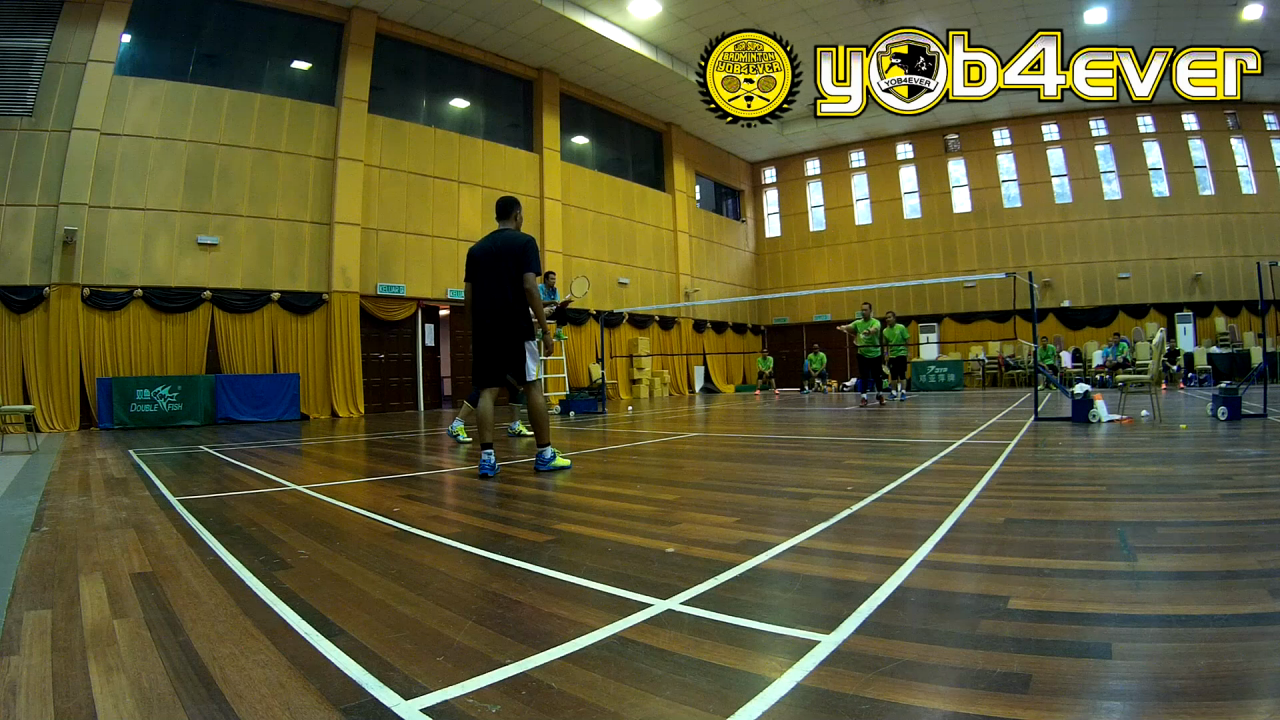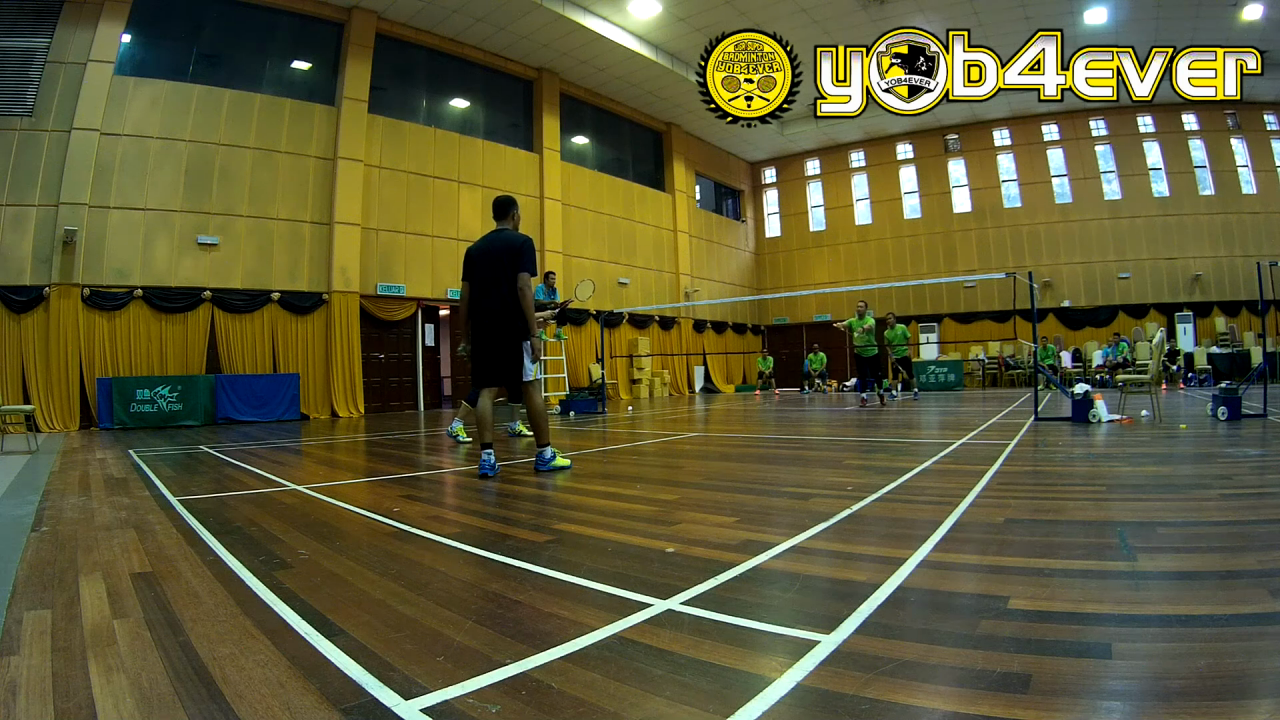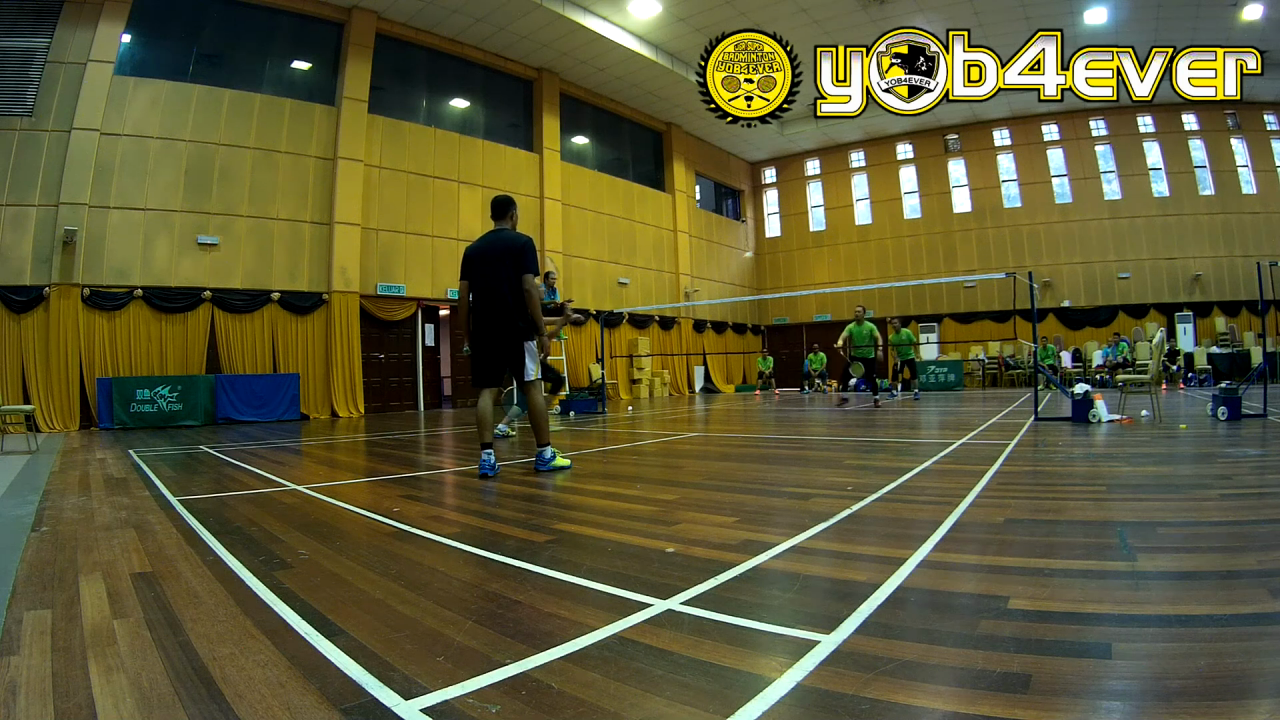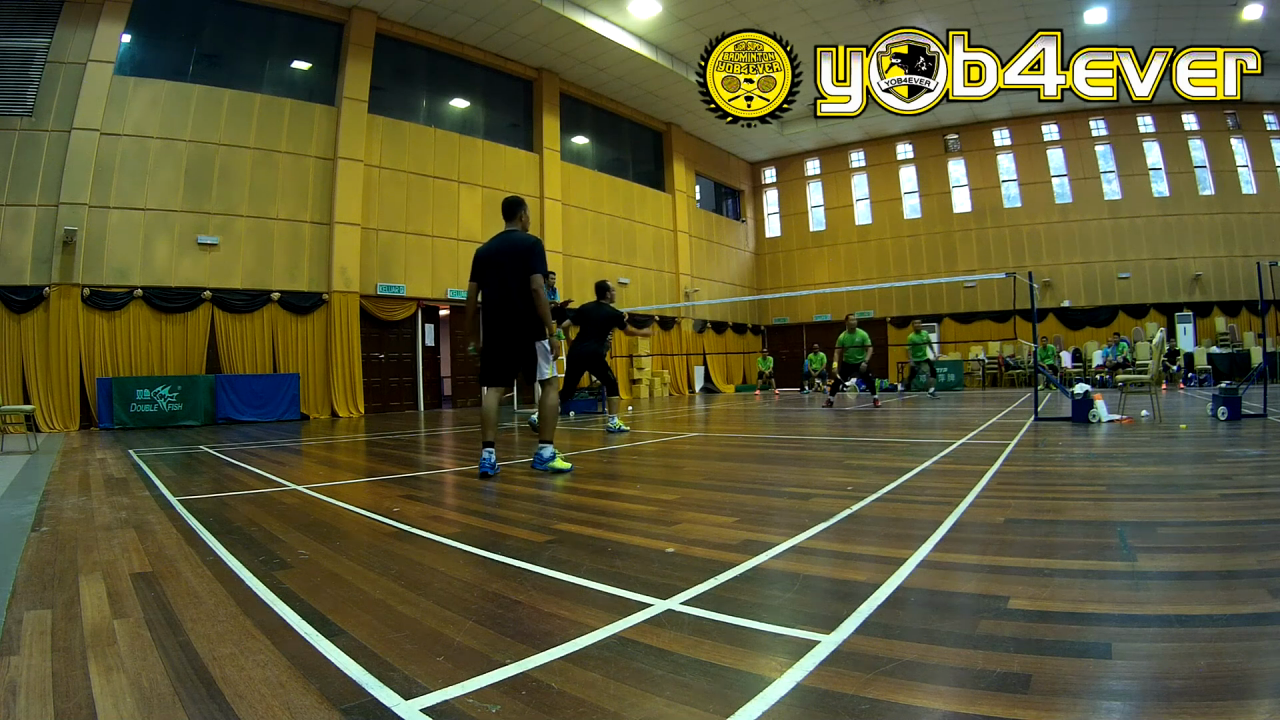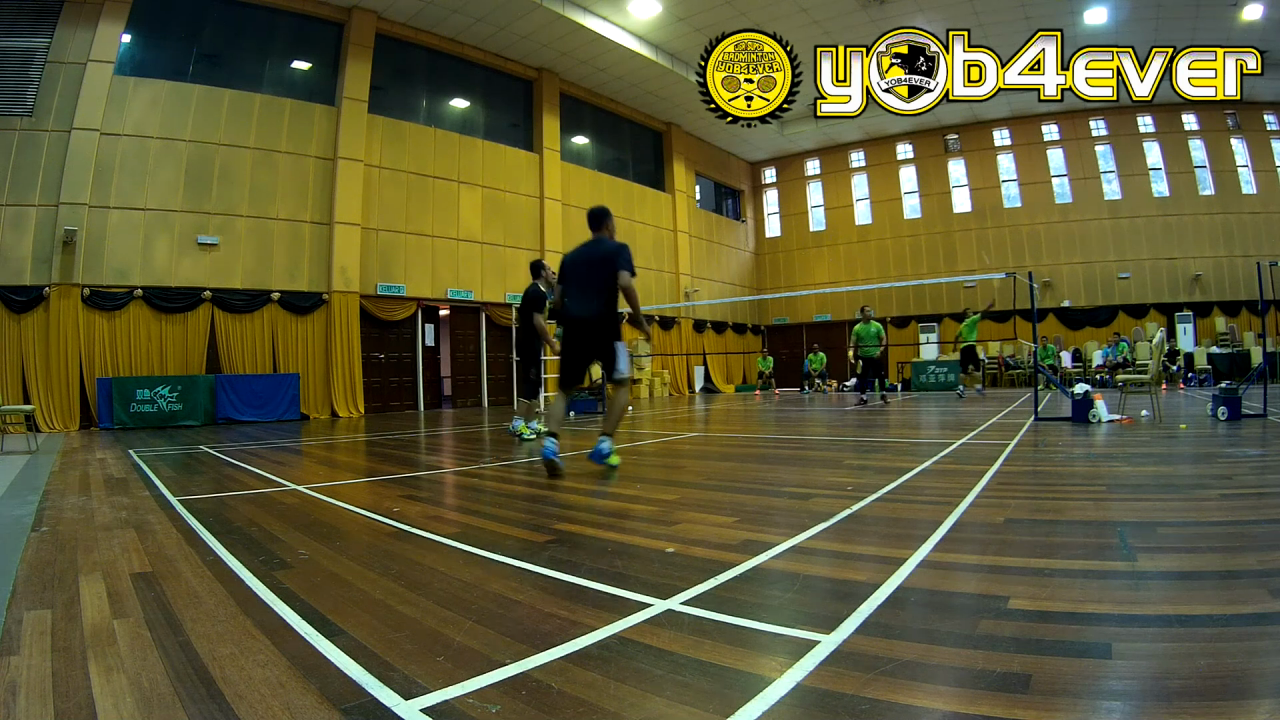
dt=0.7s
person 1, frame 1
left shoulder: (476, 249)
right shoulder: (524, 242)
left elbow: (469, 297)
right elbow: (530, 288)
left wrist: (477, 330)
right wrist: (545, 330)
left hip: (484, 331)
right hip: (516, 329)
left knee: (487, 391)
right knee: (533, 387)
left ankle: (487, 458)
right ankle: (545, 455)
person 1, frame 2
left shoulder: (474, 249)
right shoulder: (521, 242)
left elbow: (465, 297)
right elbow: (523, 288)
left wrist: (465, 338)
right wrist: (534, 333)
left hip: (483, 332)
right hip: (514, 330)
left knee: (486, 391)
right knee: (531, 388)
left ankle: (487, 457)
right ankle: (545, 455)
person 1, frame 3
left shoulder: (472, 249)
right shoulder: (522, 242)
left elbow: (463, 298)
right elbow: (529, 290)
left wrist: (468, 338)
right wrist: (542, 332)
left hip: (483, 332)
right hip: (516, 329)
left knee: (487, 391)
right knee: (532, 388)
left ankle: (487, 457)
right ankle: (545, 455)
person 1, frame 4
left shoulder: (483, 250)
right shoulder: (531, 243)
left elbow: (472, 298)
right elbow: (537, 289)
left wrist: (475, 338)
right wrist: (552, 332)
left hip: (495, 331)
right hip: (528, 329)
left knee: (494, 390)
right knee: (549, 385)
left ankle: (488, 456)
right ankle: (545, 452)
person 1, frame 5
left shoulder: (571, 256)
right shoulder: (619, 249)
left elbow: (557, 298)
right elbow: (625, 284)
right wrist: (643, 323)
left hip: (573, 326)
right hip: (603, 324)
left knee: (565, 390)
right knee: (621, 385)
left ankle: (551, 445)
right ankle: (604, 444)
